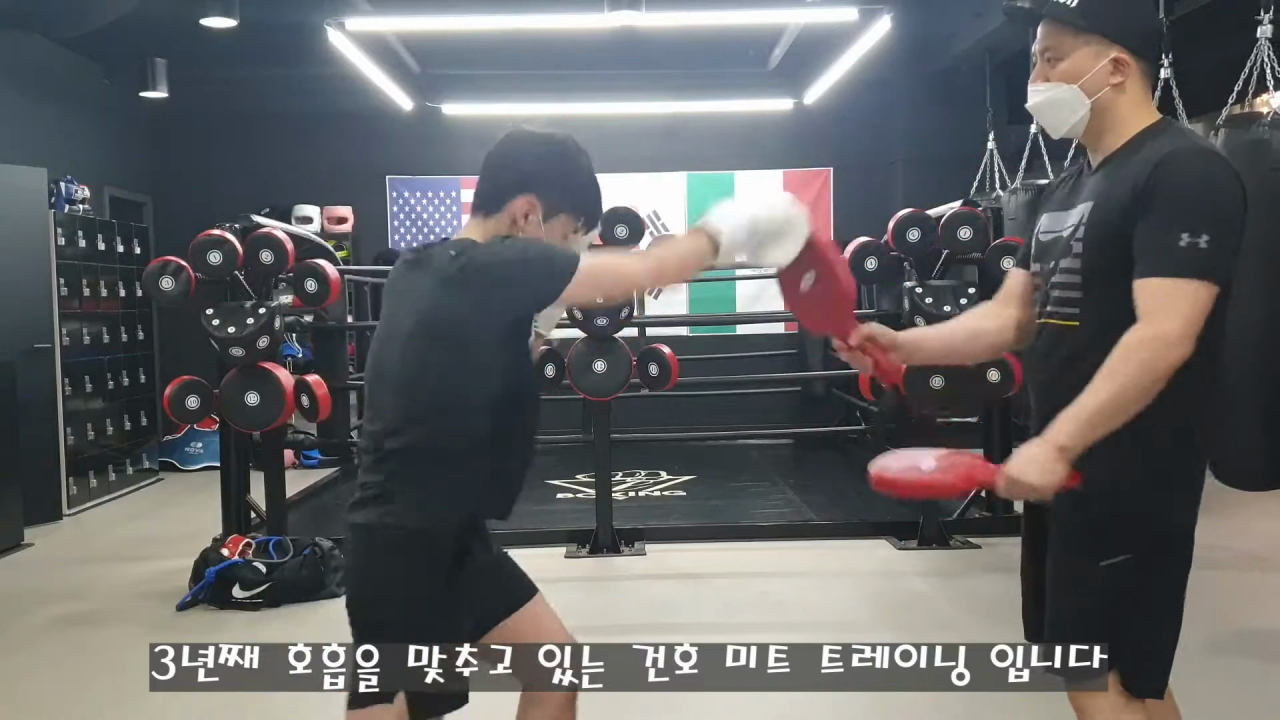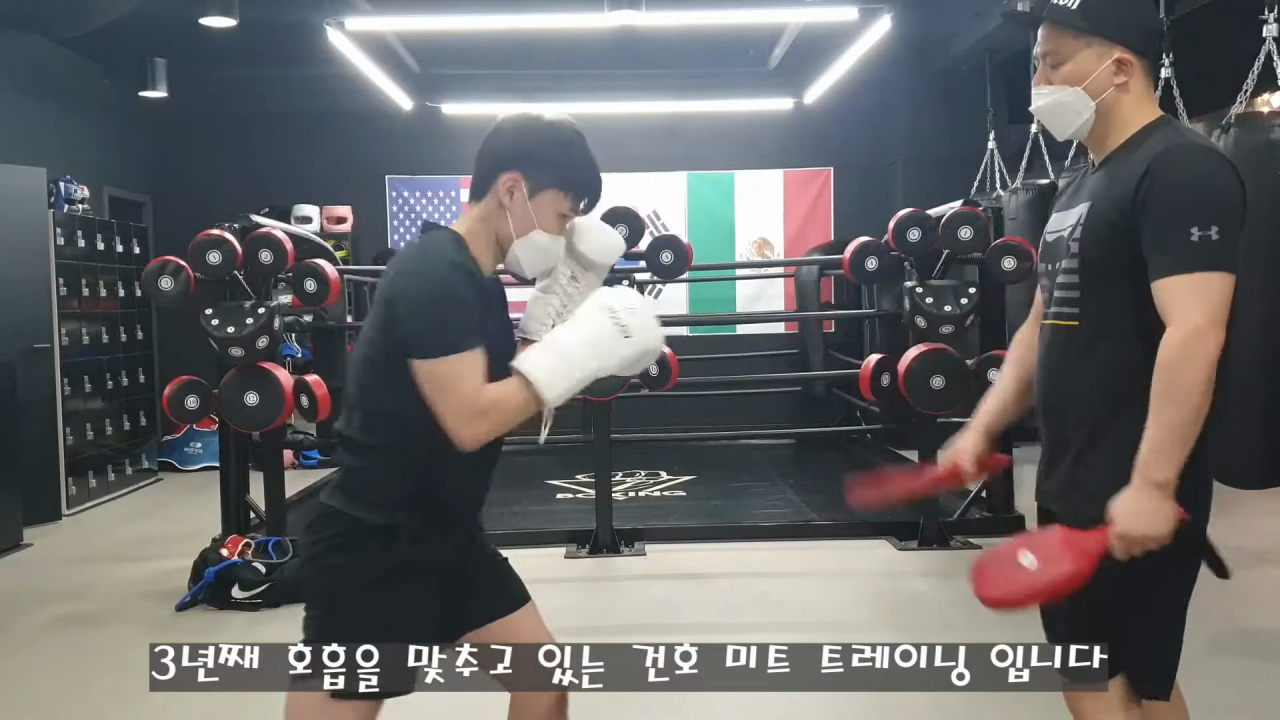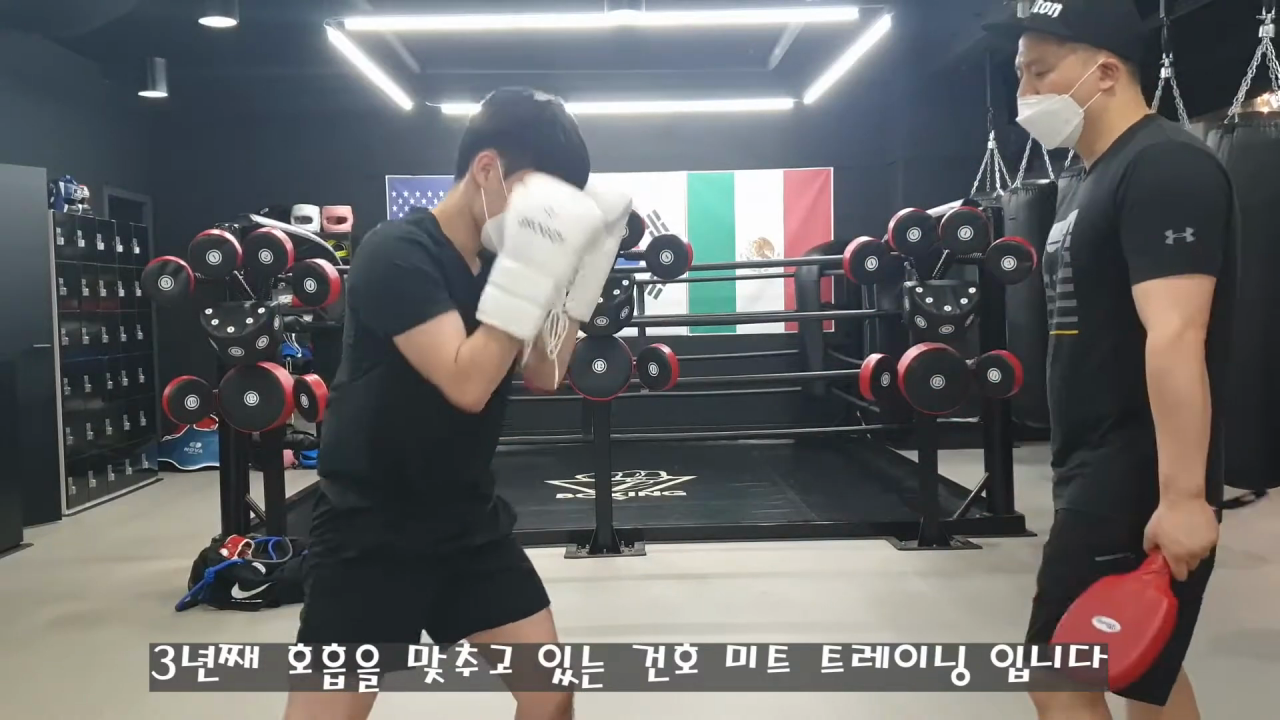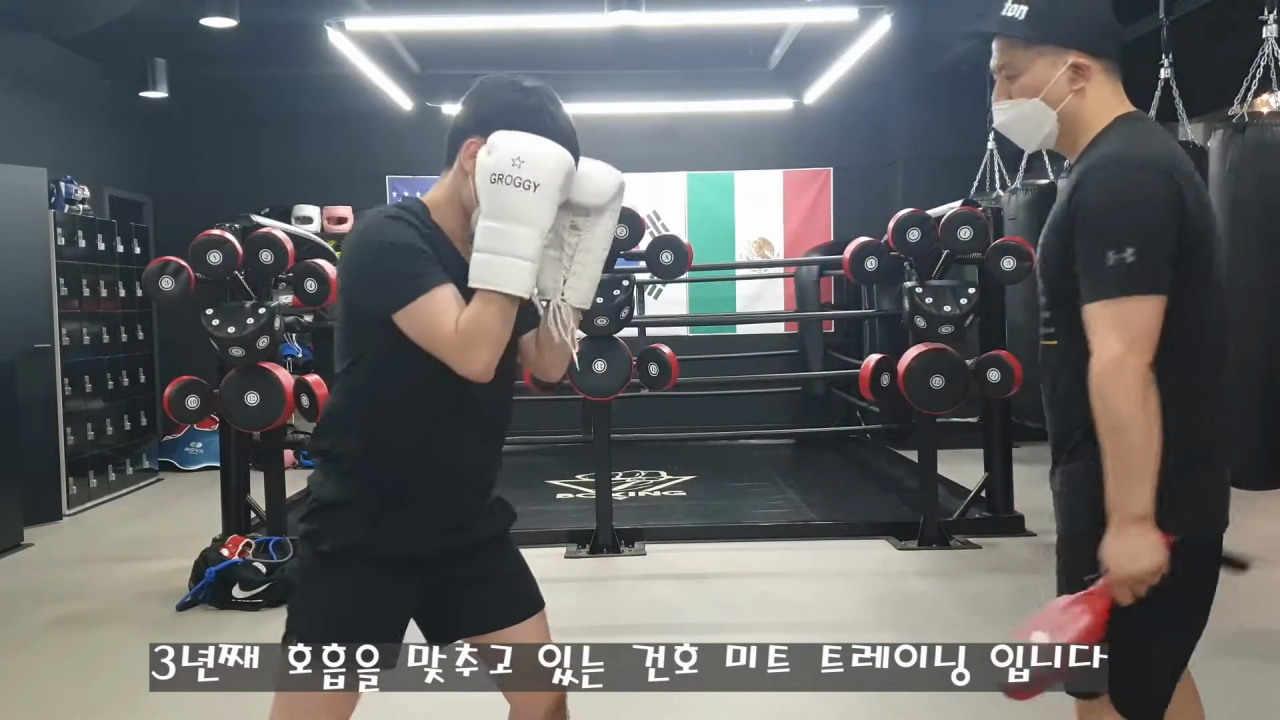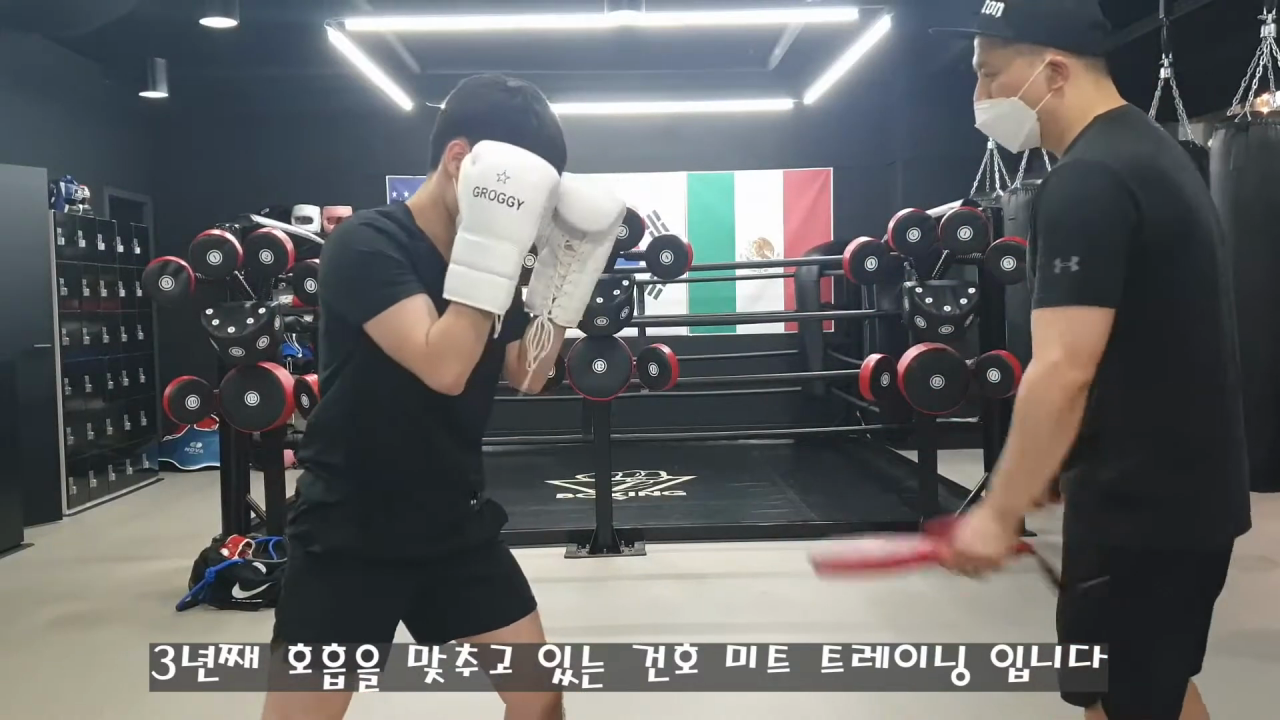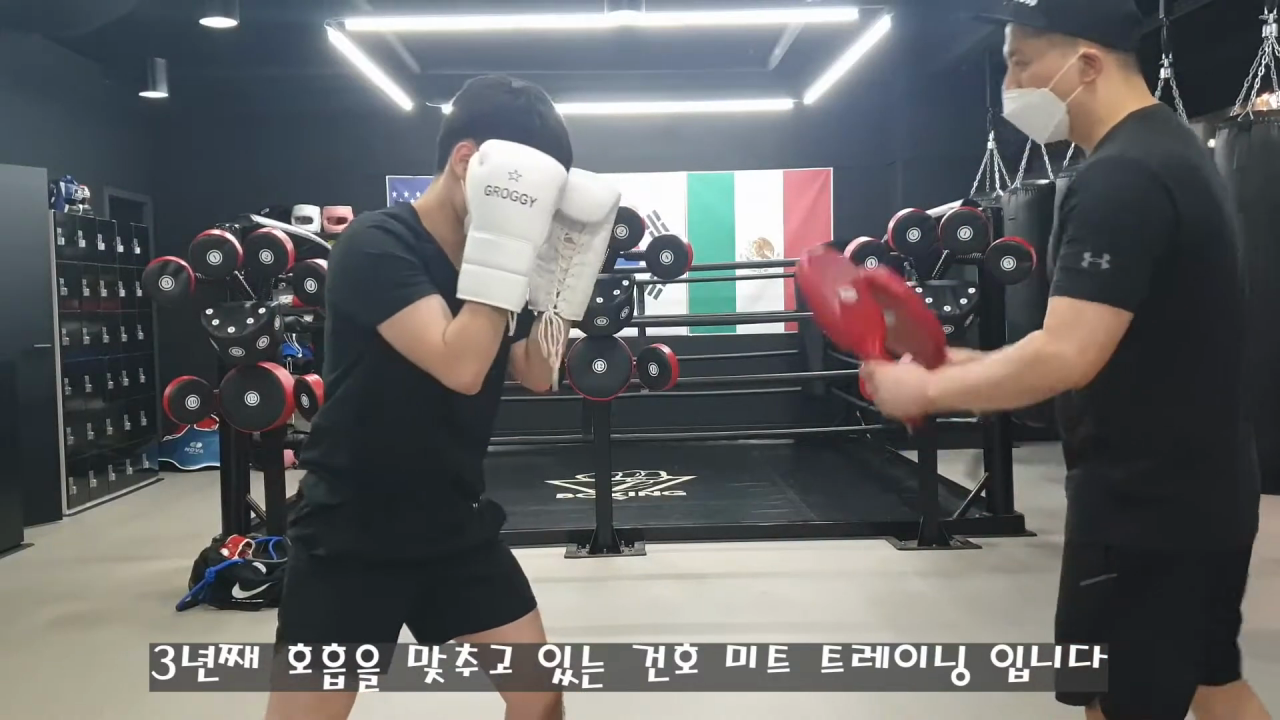
dt=0.2s
person 1, frame 1
left shoulder: (1181, 173)
right shoulder: (1076, 182)
left elbow: (1165, 335)
right elbow: (1015, 311)
left wrist: (1055, 446)
right wrist: (905, 345)
left hip: (1123, 484)
right hip: (1061, 476)
person 1, frame 2
left shoulder: (1181, 170)
right shoulder: (1086, 182)
left elbow: (1196, 336)
left wrist: (1153, 484)
right wrist: (982, 428)
left hip: (1132, 489)
right hip: (1079, 479)
person 1, frame 3
left shoulder: (1163, 167)
right shoulder: (1104, 177)
left elbow: (1176, 339)
left wrist: (1180, 493)
left hip: (1137, 483)
right hip: (1107, 473)
person 1, frame 4
left shoulder: (1114, 179)
right shoulder: (1134, 161)
left elbow: (1123, 363)
left wrist: (1130, 519)
left hip: (1142, 497)
right hip: (1174, 483)
person 1, frame 5
left shoulder: (1087, 181)
right shoulder: (1146, 153)
left elbow: (1063, 371)
left wrist: (999, 512)
left hip: (1140, 498)
right hip: (1193, 483)
person 1, frame 6
left shoulder: (1122, 178)
right shoulder: (1164, 155)
left elbow: (1068, 356)
left wrist: (925, 389)
right wrist: (982, 362)
left hip: (1145, 499)
right hip: (1199, 487)
person 2, frame 1
left shoulder: (421, 271)
right shoulder: (496, 267)
right elbow: (631, 274)
right wrist: (733, 228)
left hip: (441, 538)
right hip: (406, 556)
person 2, frame 2
left shoulder: (480, 278)
right shoulder: (432, 274)
left elbow: (513, 388)
right elbow: (470, 422)
left wrist: (580, 305)
right wrist: (581, 349)
left hip: (446, 537)
right hip: (369, 549)
person 2, frame 3
left shoulder: (496, 262)
right shoulder: (396, 252)
left elbow: (545, 374)
right elbow: (468, 383)
left wrist: (581, 263)
right wrist: (532, 265)
left hip: (468, 525)
right hip: (371, 534)
person 2, frame 4
left shoulder: (491, 247)
right shoulder: (387, 238)
left elbow: (548, 366)
right elbow: (472, 356)
left wrist: (579, 241)
right wrist: (516, 232)
left hip: (466, 523)
right hip: (360, 530)
person 2, frame 5
left shoulder: (476, 255)
right shoulder: (367, 243)
left elbow: (527, 375)
right elbow: (444, 366)
left wrist: (571, 264)
right wrist: (495, 244)
left hip: (455, 524)
right hip: (349, 532)
person 2, frame 6
left shoulder: (475, 255)
right shoulder: (374, 246)
left elbow: (536, 372)
right elbow: (460, 367)
right wrist: (506, 244)
left hip: (454, 525)
right hip: (350, 533)
